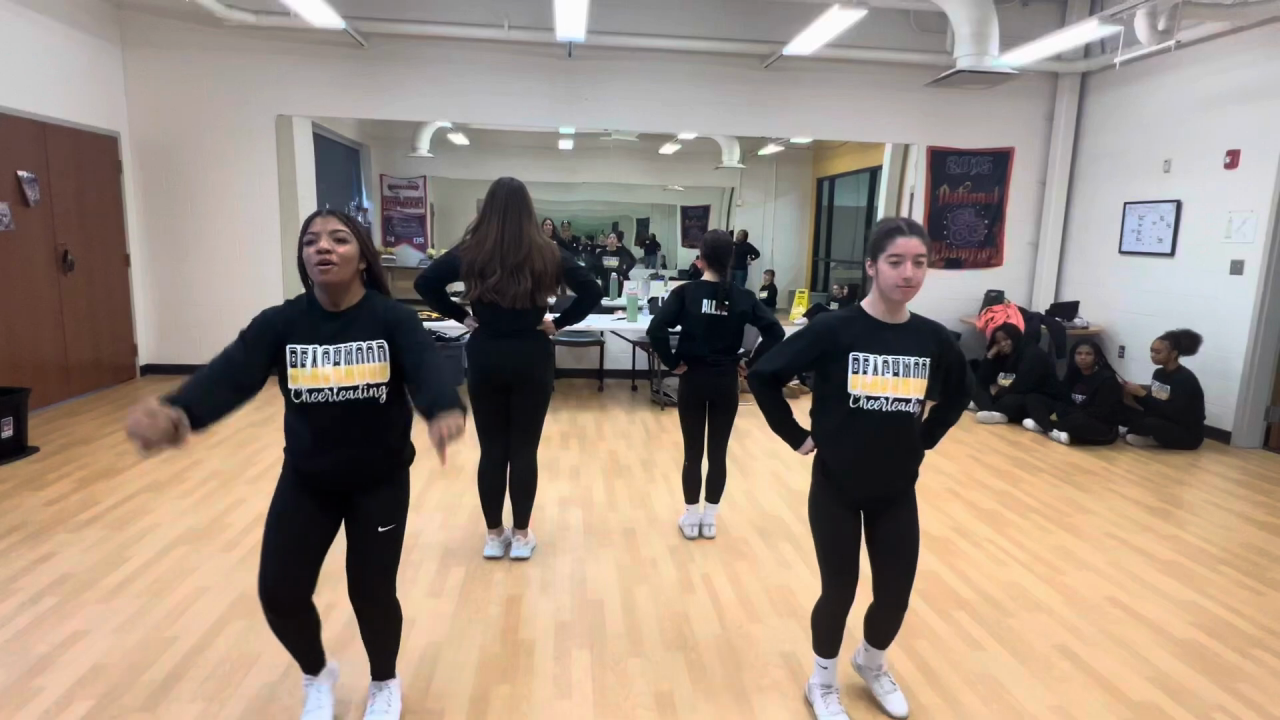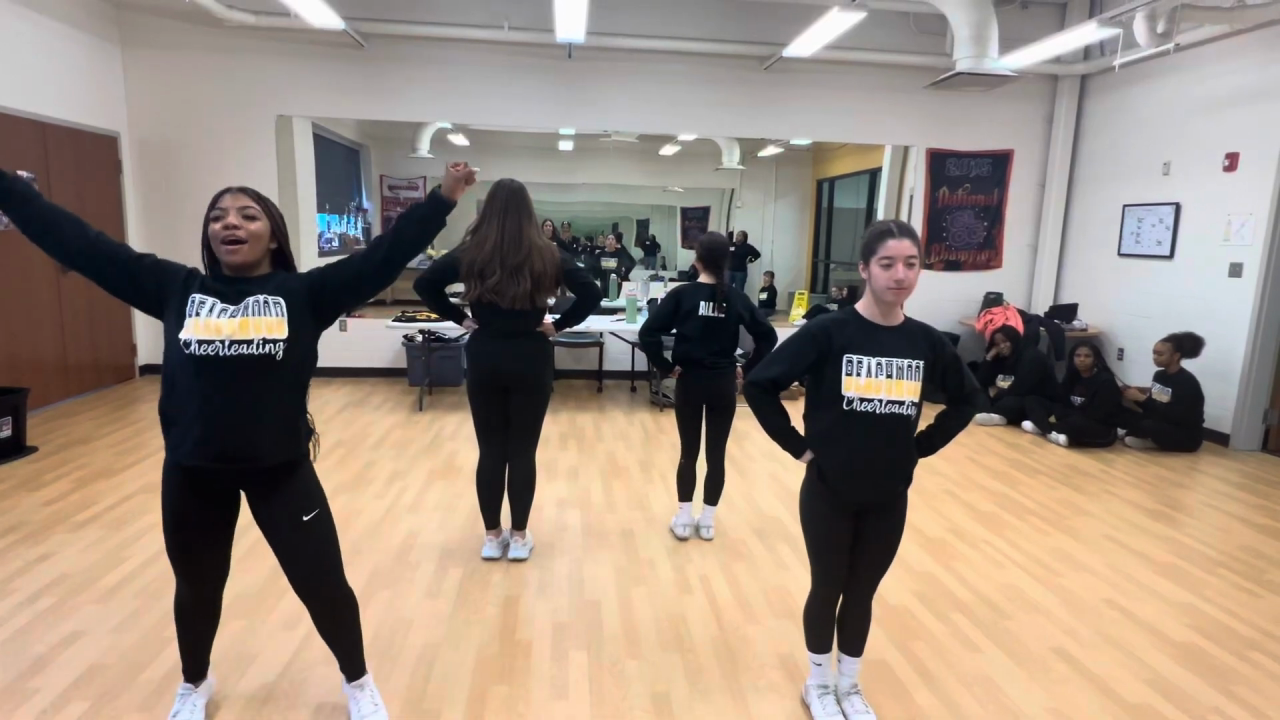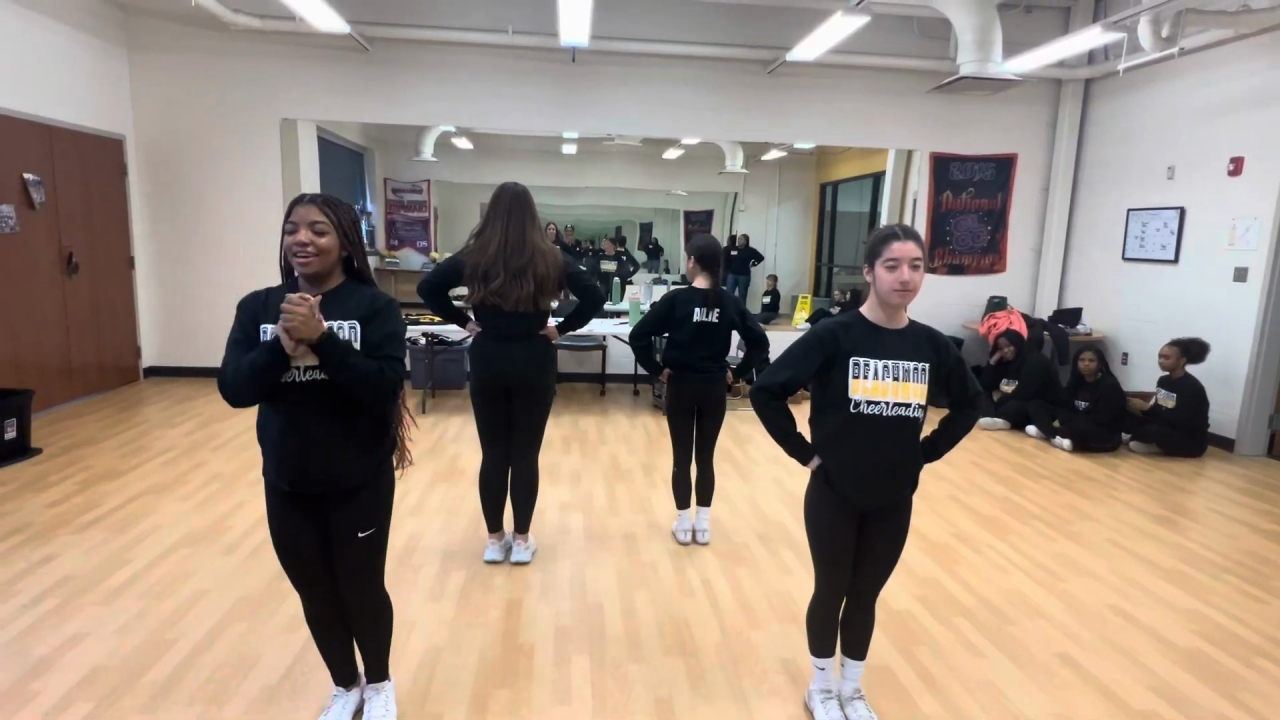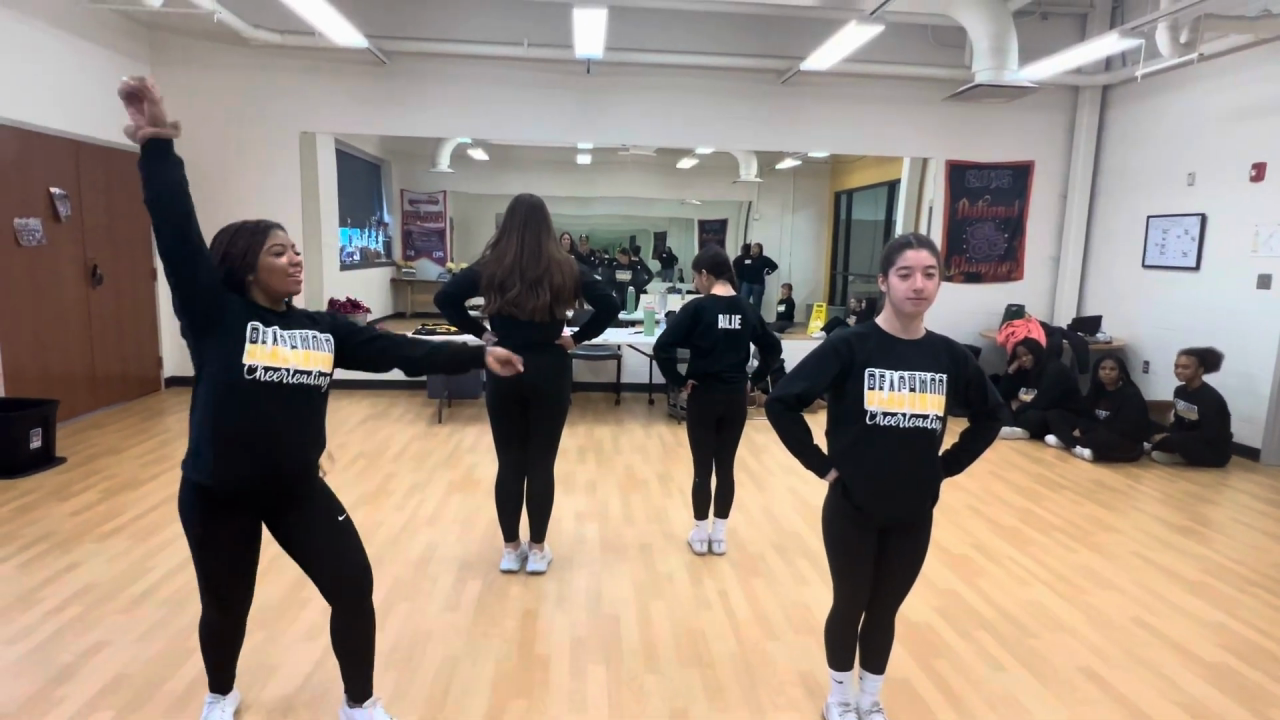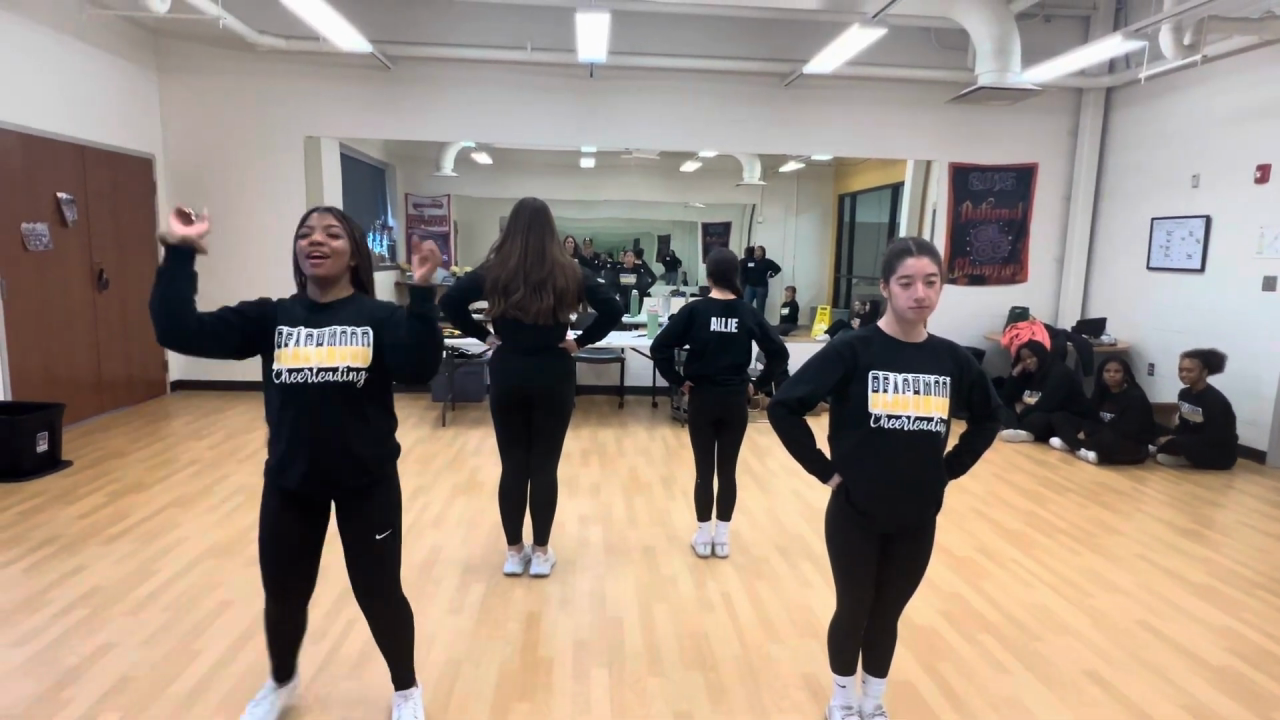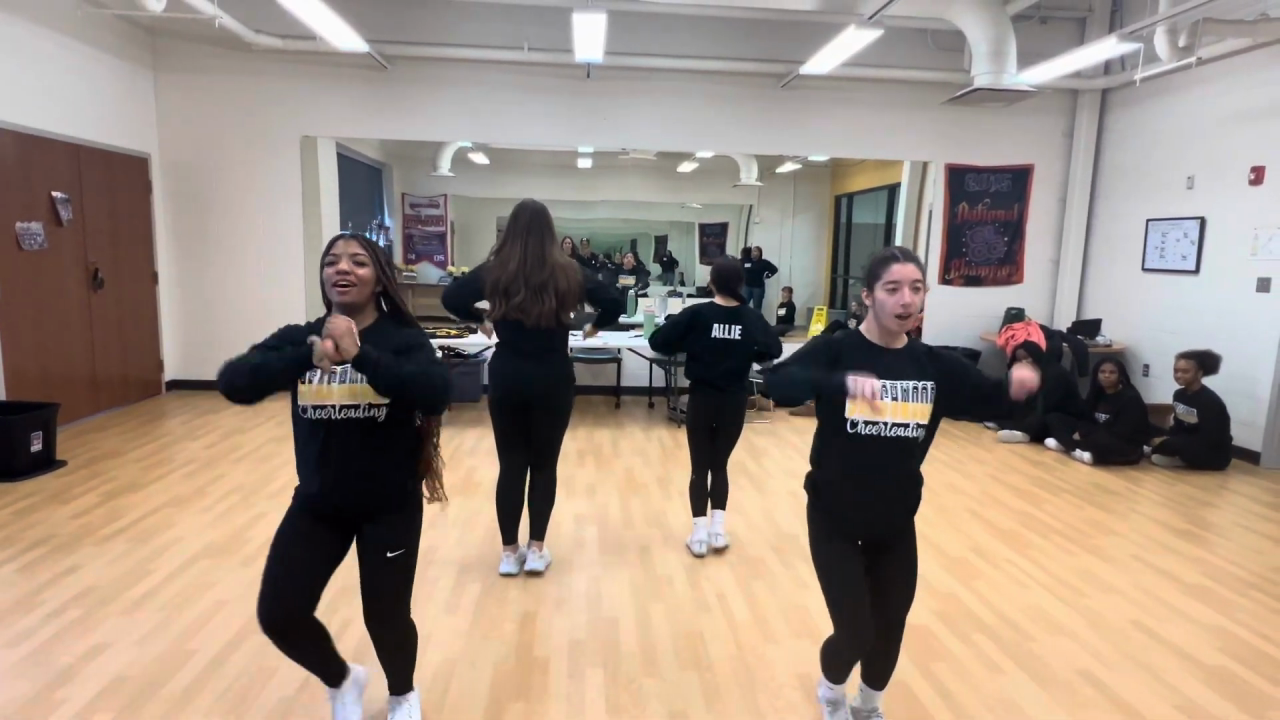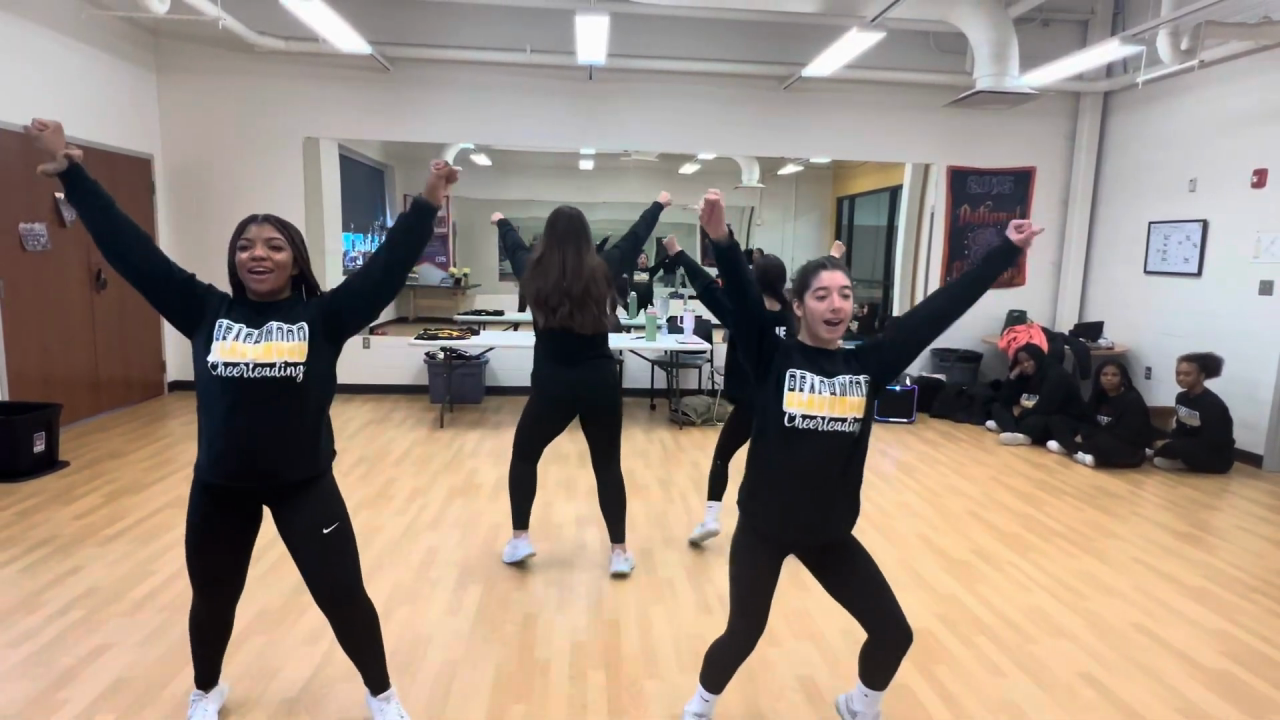
dt=0.7s
person 1, frame 1
left shoulder: (394, 321)
right shoulder: (280, 325)
left elbow: (430, 370)
right elbow: (227, 375)
left wrist: (445, 409)
right wrist: (176, 413)
left hip: (376, 482)
right hip: (306, 480)
left knee: (371, 593)
right knee: (281, 594)
right ankle: (316, 674)
person 1, frame 2
left shoulder: (302, 294)
right shoulder: (178, 289)
left elbow: (381, 259)
right elbow: (83, 246)
left wrist: (441, 202)
left hip: (282, 469)
right hip: (195, 470)
left knee: (324, 586)
right knee: (197, 589)
person 1, frame 3
left shoulder: (375, 307)
right shoulder: (257, 308)
left elbow: (384, 388)
right elbow: (234, 389)
left wrist: (320, 338)
right wrist: (282, 346)
left hip: (360, 480)
right hip: (287, 482)
left knee: (361, 589)
right knee: (315, 593)
person 1, frame 4
left shoulder: (325, 330)
right shoulder: (216, 318)
left elbow: (400, 352)
right elbow: (177, 235)
left wrist: (476, 356)
right wrist: (156, 146)
left hip: (298, 491)
right hip: (216, 495)
left knee: (353, 587)
right knee: (225, 607)
person 1, frame 5
left shoulder: (383, 318)
right shoulder: (267, 317)
left elbow: (418, 368)
right elbow: (179, 331)
left wrist: (422, 292)
right wrist: (178, 253)
left hip: (368, 483)
right hip: (290, 484)
left knee: (381, 595)
right knee: (285, 599)
person 1, frame 6
left shoulder: (405, 342)
right shoulder: (295, 342)
left elbow: (433, 395)
right elbow: (233, 384)
left wrist: (361, 356)
right wrist: (304, 359)
left hip: (390, 506)
right hip: (318, 504)
left knee: (385, 615)
right knee: (278, 615)
person 1, frame 7
left shoulder: (323, 318)
right shoulder: (206, 312)
left elbow: (385, 269)
right elbow: (132, 251)
left wrist: (425, 206)
right wrist: (72, 174)
left hip: (304, 485)
right hip: (221, 487)
left knee: (343, 596)
right knee: (213, 599)
person 2, frame 1
left shoulder: (934, 339)
right shoulder: (834, 330)
left elbow: (957, 395)
right elbow: (763, 375)
left wrist: (922, 441)
right wrist: (798, 437)
left hip: (897, 492)
right hip: (836, 489)
left knee: (896, 595)
right knee: (839, 591)
left ankle: (872, 662)
person 2, frame 2
left shoulder: (927, 341)
right shoulder: (827, 332)
left elbow: (966, 399)
right elbow: (759, 385)
left wrist: (921, 446)
right wrist: (798, 444)
left hip: (888, 497)
right hip: (828, 491)
left knee: (862, 592)
right knee: (827, 588)
person 2, frame 3
left shoulder: (931, 344)
right shoulder: (834, 335)
left elbow: (969, 403)
right elbow: (765, 391)
left wrist: (928, 452)
right wrist: (805, 451)
left hip: (894, 500)
right hip: (834, 495)
left knee: (866, 596)
right knee: (830, 592)
person 2, frame 4
left shoulder: (950, 355)
right shoulder: (849, 346)
left elbow: (990, 416)
right elbow: (781, 403)
left wrist: (947, 466)
right wrist: (823, 464)
left hip: (914, 513)
right hip: (852, 509)
left knee: (885, 610)
right knee: (850, 606)
person 2, frame 5
left shoulder: (953, 358)
right shoulder: (851, 350)
left elbow: (988, 418)
right elbow: (783, 407)
left wrist: (950, 469)
right wrist: (824, 468)
left hip: (918, 518)
right hip: (856, 513)
left knee: (888, 614)
right knee: (853, 610)
person 2, frame 6
left shoulder: (936, 364)
right shoulder: (834, 352)
left elbow: (993, 396)
right elbow: (778, 384)
left wrist: (1017, 385)
right wrist: (848, 384)
left hip: (895, 520)
right hip: (833, 517)
left knee: (889, 630)
right knee: (855, 630)
person 2, frame 7
left shoulder: (869, 364)
right shoulder: (772, 358)
left elbow: (939, 310)
right elbow: (743, 302)
left wrist: (1006, 251)
right wrist: (722, 240)
left hip: (830, 531)
right hip: (763, 528)
left knee: (894, 632)
right knee: (743, 634)
person 3, frame 1
left shoulder: (470, 253)
right shoulder: (547, 255)
left elbow: (425, 283)
right elbow: (592, 292)
left wrist: (461, 316)
right wrist: (559, 322)
left hip: (485, 359)
right hip: (531, 359)
left knee: (491, 449)
right knee: (524, 451)
left ankle: (494, 535)
right ankle: (520, 535)
person 3, frame 2
left shoulder: (470, 254)
right shoulder: (546, 256)
left elbow: (424, 284)
right elbow: (591, 293)
left wrist: (459, 317)
right wrist: (558, 324)
left hip: (484, 359)
right hip: (530, 360)
left knee: (490, 450)
right knee: (522, 451)
left ankle: (492, 536)
right ankle: (518, 536)
person 3, frame 3
left shoulder: (473, 257)
right shoulder: (549, 259)
left elbow: (428, 288)
right elbow: (594, 297)
left wrist: (463, 321)
right wrist: (562, 328)
left hip: (487, 362)
right hip: (533, 363)
left knee: (493, 453)
right knee: (525, 454)
left ankle: (494, 539)
right ankle: (521, 540)
person 3, frame 4
left shoulder: (490, 268)
right shoulder: (564, 269)
left elbow: (445, 299)
right elbow: (609, 306)
left wrist: (480, 331)
right wrist: (578, 337)
left hip: (503, 372)
right hip: (549, 372)
left knee: (509, 463)
right knee: (541, 464)
left ankle: (511, 548)
right ankle: (538, 549)
person 3, frame 5
left shoulder: (493, 271)
right shoulder: (568, 272)
left elbow: (448, 302)
right elbow: (613, 309)
left wrist: (483, 335)
right wrist: (580, 341)
left hip: (507, 375)
right hip: (553, 377)
left knee: (511, 466)
right knee: (545, 467)
left ankle: (514, 551)
right ankle: (540, 551)
person 3, frame 6
left shoulder: (495, 271)
right shoulder: (567, 273)
left elbow: (451, 299)
right elbow: (612, 301)
left wrist: (481, 320)
right wrist: (597, 323)
left hip: (507, 378)
right hip: (553, 379)
left knee: (511, 465)
right knee: (544, 465)
left ankle: (509, 552)
right ankle: (535, 550)
person 3, frame 7
left shoulder: (535, 274)
right shoulder: (600, 272)
left elbow: (513, 247)
right elbow: (635, 237)
left wrist: (501, 222)
right wrist: (658, 205)
left hip: (553, 384)
right hip: (600, 381)
left knee: (523, 456)
right knee: (607, 467)
left ankle: (520, 538)
right ankle: (619, 551)
person 4, frame 1
left shoulder: (685, 292)
right shoulder: (741, 297)
left elbow: (656, 329)
right elbow: (775, 331)
left wrist: (673, 362)
right wrist: (750, 365)
left hip: (693, 380)
right hip: (726, 382)
left knee: (693, 452)
right knee: (718, 452)
left ankle: (691, 517)
right ankle: (709, 519)
person 4, frame 2
left shoulder: (682, 295)
right shoulder: (736, 298)
left elbow: (648, 334)
right elbow: (768, 336)
left wrist: (666, 367)
right wrist: (746, 368)
left hip: (690, 381)
right hip: (724, 383)
left knee: (689, 451)
right knee: (717, 453)
left ankle: (683, 518)
right ankle: (707, 520)
person 4, frame 3
left shoulder: (677, 299)
right shoulder: (730, 302)
left elbow: (638, 335)
right elbow: (760, 342)
left wrist: (656, 369)
right wrist: (736, 373)
left hip: (681, 385)
right hip: (715, 388)
left knee: (681, 457)
right knee: (705, 457)
left ankle: (684, 523)
right ankle: (703, 524)
person 4, frame 4
left shoulder: (697, 308)
right shoulder: (746, 309)
left elbow: (663, 347)
right elbow: (772, 348)
left wrist: (679, 381)
right wrist: (754, 379)
left hip: (703, 396)
right hip: (736, 397)
left knee: (702, 468)
right knee: (726, 467)
left ankle: (700, 534)
right ankle: (719, 534)
person 4, frame 5
left shoulder: (694, 311)
right shoulder: (748, 313)
left elbow: (659, 347)
right elbow: (779, 353)
left wrist: (677, 381)
right wrist: (758, 384)
left hip: (702, 399)
right hip: (736, 400)
left knee: (704, 470)
right knee: (727, 470)
left ankle: (703, 536)
right ankle: (722, 537)
person 4, frame 6
left shoulder: (698, 314)
right shoulder: (751, 319)
left elbow: (658, 340)
right elbow: (773, 349)
left wrist: (683, 350)
left hip: (702, 402)
right hip: (735, 404)
left knee: (700, 467)
right knee: (720, 465)
left ankle: (700, 534)
right ankle: (718, 528)
person 4, frame 7
right shoulder: (794, 315)
left elbow: (707, 287)
left wrist: (677, 254)
right wrist: (833, 258)
left hip: (751, 403)
left knee: (721, 458)
left ankle: (710, 518)
